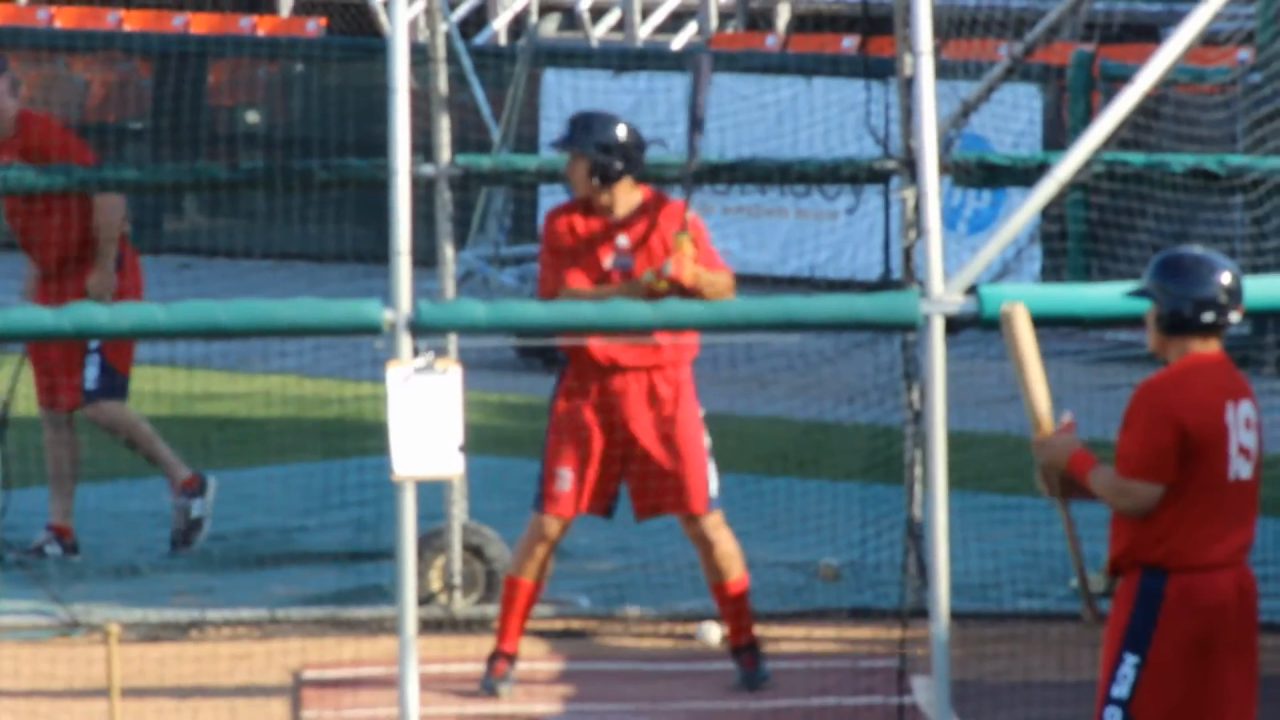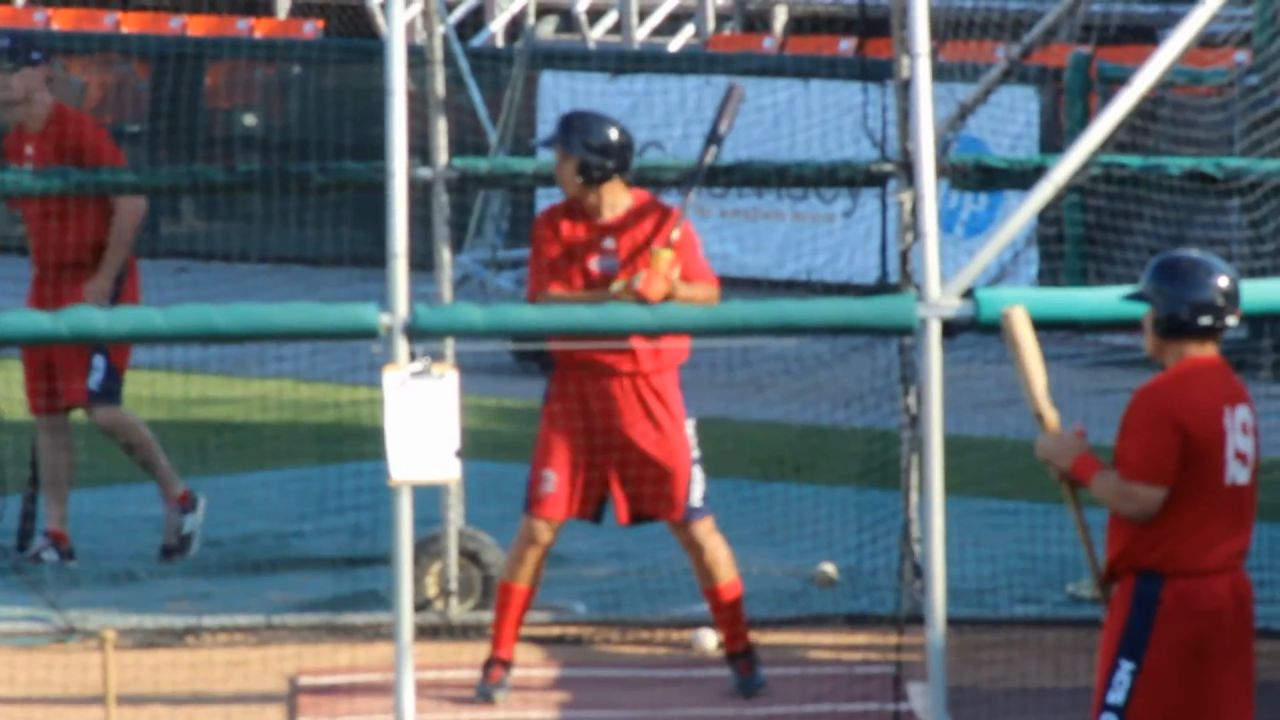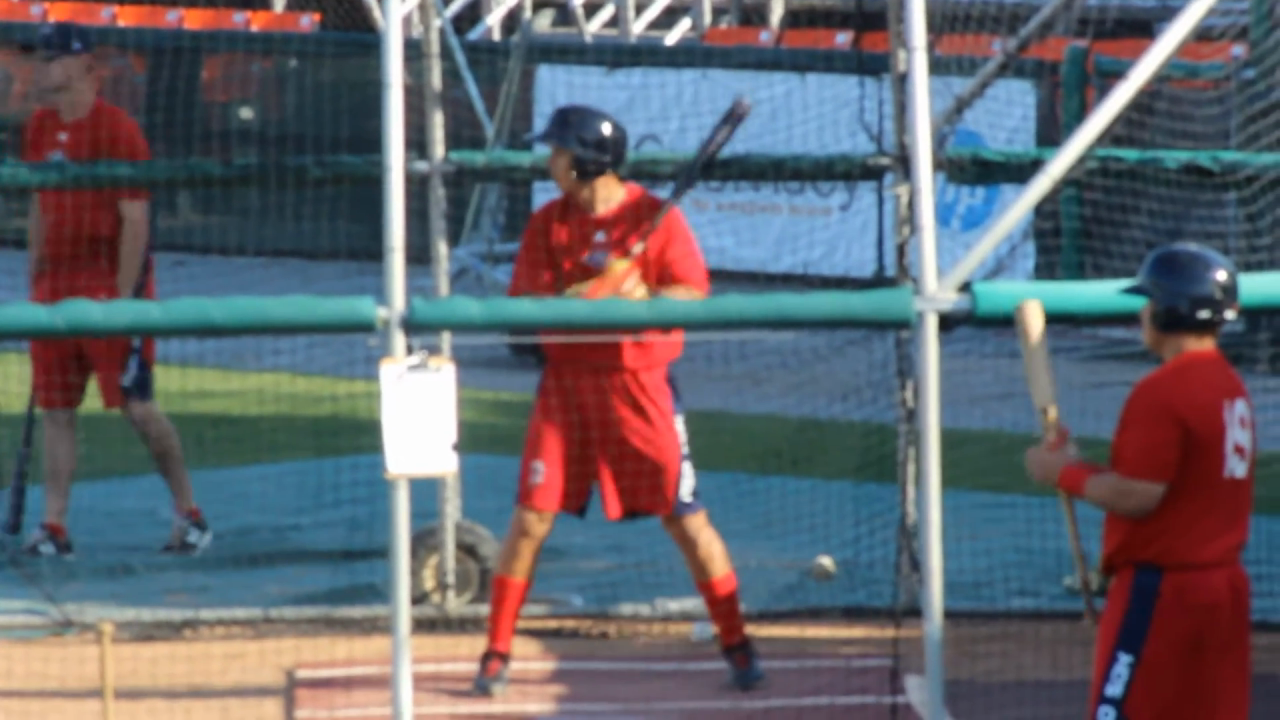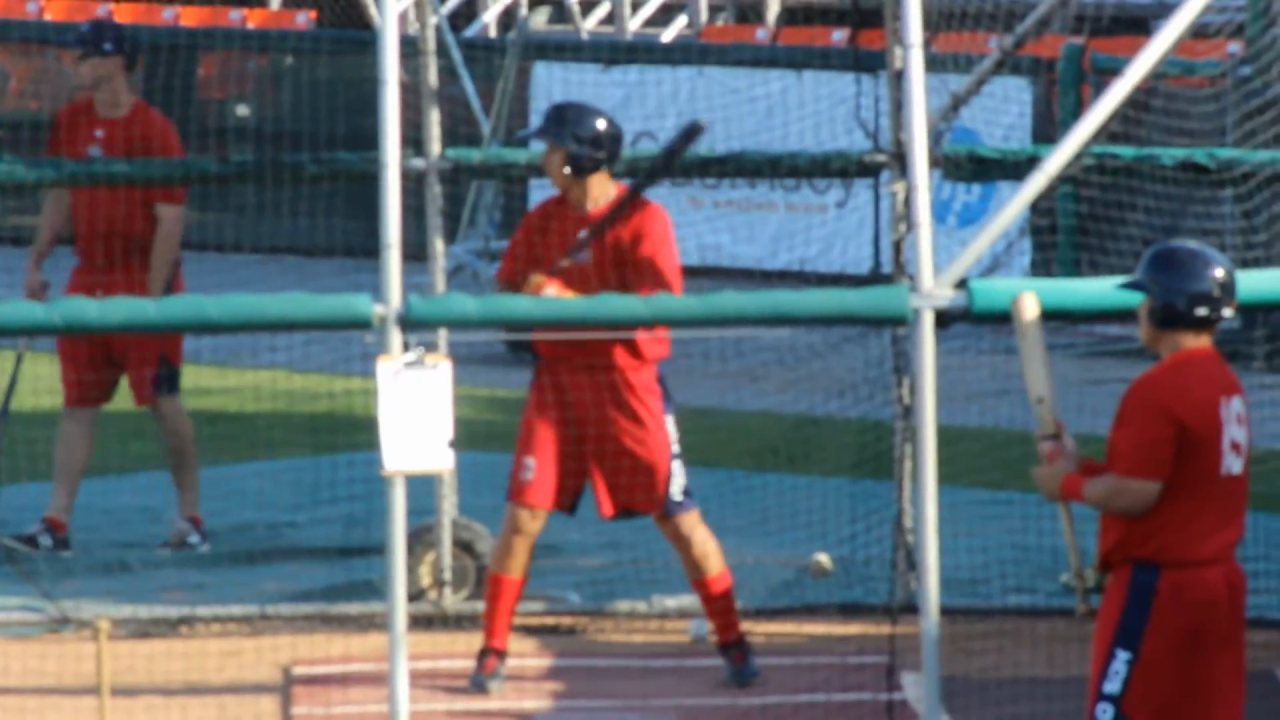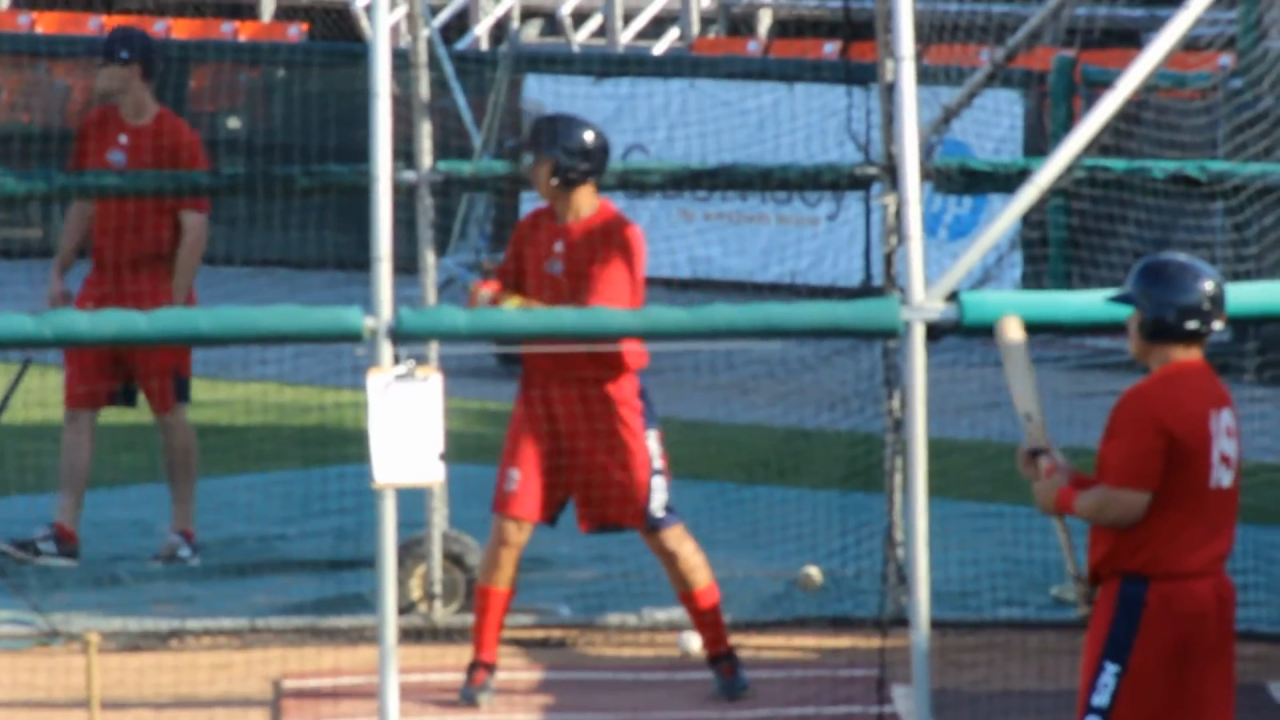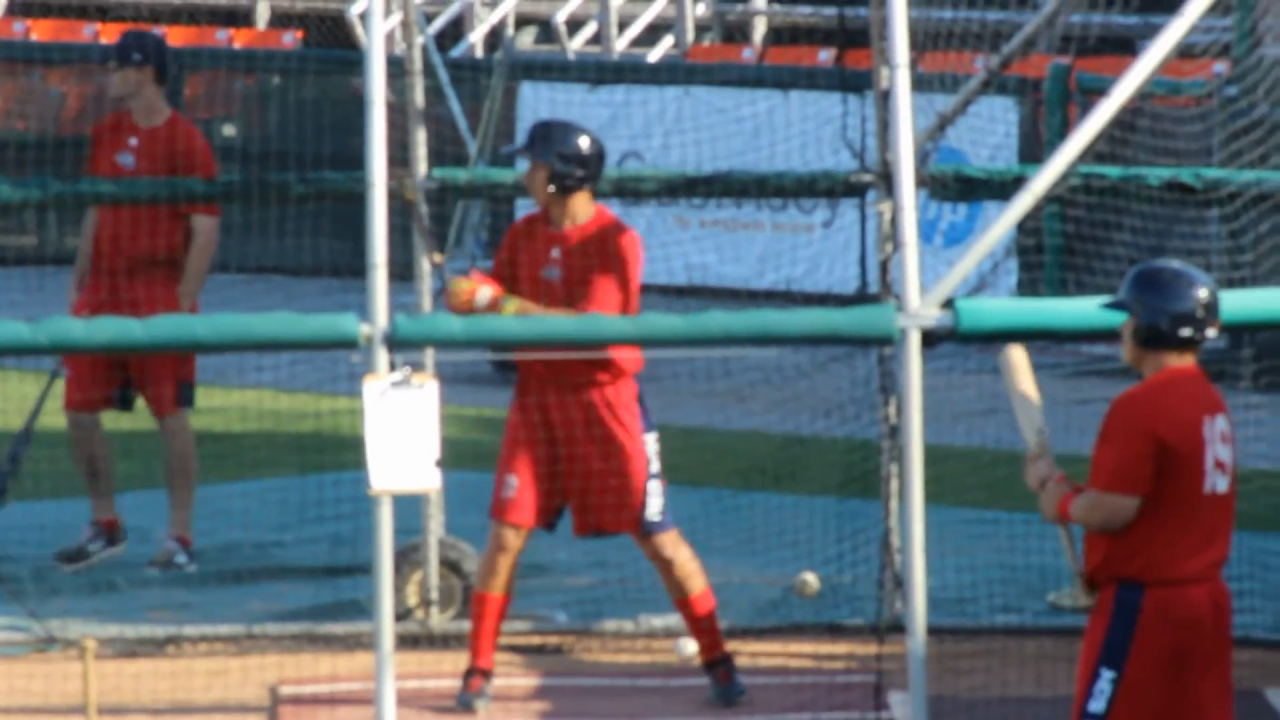
dt=0.2s
person 1, frame 1
left shoulder: (674, 216)
right shoulder: (562, 222)
left elbow: (723, 293)
right elbow: (567, 303)
left wrist: (688, 270)
right wrist: (645, 283)
left hip: (664, 384)
right hip: (589, 386)
left knee: (705, 519)
right knee: (548, 522)
left ankle: (745, 646)
right ankle: (504, 651)
person 1, frame 2
left shoulder: (663, 221)
right shoulder: (552, 225)
left elbow: (709, 296)
right elbow: (547, 306)
left wrist: (671, 287)
right wrist: (618, 294)
left hip: (650, 388)
right hip: (576, 388)
left knee: (694, 525)
right knee: (538, 527)
left ankle: (740, 652)
right ankle: (499, 658)
person 1, frame 3
left shoulder: (657, 216)
right shoulder: (548, 222)
left elbow: (698, 295)
right elbow: (522, 303)
left wrist: (642, 293)
right wrist: (575, 296)
left hip: (640, 384)
right hip: (567, 382)
left knee: (686, 519)
right knee: (530, 519)
left ankle: (736, 644)
right ankle: (497, 651)
person 1, frame 4
left shoulder: (644, 217)
right shoulder: (542, 219)
right elbow: (505, 292)
left wrist: (570, 299)
right wrist: (530, 293)
left hip: (628, 383)
right hip: (558, 380)
left knee: (679, 517)
right knee: (523, 517)
left ankle: (732, 641)
right ankle: (493, 648)
person 1, frame 5
left shoulder: (617, 234)
right shoulder: (533, 228)
right elbow: (508, 298)
left wrist: (512, 307)
right wrist: (490, 297)
left hip: (609, 395)
right hip: (542, 392)
left knee: (662, 530)
right knee: (508, 529)
left ankle: (721, 653)
right ankle: (482, 662)
person 1, frame 6
left shoulder: (614, 241)
right shoulder: (523, 233)
right elbow: (502, 303)
left wrist: (504, 304)
right wrist: (472, 298)
left hip: (605, 401)
right hip: (537, 398)
left knee: (657, 536)
right knee: (505, 534)
left ankle: (717, 659)
right ankle: (479, 668)
person 2, frame 1
left shoulder: (41, 133)
left elbow: (108, 193)
left wrist: (104, 267)
left hip: (96, 282)
right hip: (55, 282)
left knee: (98, 405)
right knee: (53, 412)
left ankle: (186, 484)
right ankle: (60, 532)
person 2, frame 2
left shoulder: (78, 129)
left elbow: (132, 202)
left wrist: (106, 277)
left hip: (98, 287)
right hip: (49, 287)
left knee: (101, 409)
right knee: (48, 415)
left ankle: (179, 498)
right ankle: (56, 536)
person 2, frame 3
left shoulder: (117, 128)
right shoulder: (35, 128)
left elbow: (136, 219)
left wrist: (123, 297)
right wrist: (36, 276)
left hip: (113, 283)
right hip: (57, 283)
left knee: (135, 406)
right knee: (55, 409)
left ankle: (191, 516)
right ankle: (54, 529)
person 2, frame 4
left shoulder: (156, 130)
right shoulder: (69, 121)
left elbow: (171, 220)
right elbow: (59, 195)
left wrist: (153, 297)
left hip: (144, 279)
right hip: (90, 277)
left knee: (163, 401)
right knee: (77, 404)
left ankle: (191, 520)
right ankle: (55, 524)
person 2, frame 5
left shoulder: (179, 138)
right shoulder: (94, 128)
left elbow: (195, 228)
right elbow: (84, 204)
left wrist: (176, 305)
right wrist: (59, 272)
left hip: (158, 289)
right hip: (102, 286)
left knee: (171, 413)
right knee: (78, 409)
left ankle: (184, 534)
right ankle: (63, 533)
person 2, frame 6
left shoulder: (187, 142)
right shoulder: (105, 133)
left elbow: (206, 231)
right elbow: (96, 212)
left wrist: (182, 305)
right wrist: (78, 282)
left hip: (159, 294)
right hip: (104, 290)
left knee: (172, 417)
right knee: (79, 408)
left ankle: (180, 541)
right ankle: (104, 526)
person 3, frame 1
left shoulder: (1164, 392)
right shoulder: (1238, 387)
left elbow: (1135, 496)
left wrist: (1072, 458)
right wrist: (1080, 484)
left hip: (1167, 589)
right hip: (1230, 585)
person 3, frame 2
left shoulder: (1162, 396)
right shoulder: (1234, 392)
left elbow: (1138, 501)
left wrist: (1077, 460)
right wrist: (1086, 469)
left hip: (1163, 594)
right hip: (1226, 591)
person 3, frame 3
left shoulder: (1161, 390)
right shoulder: (1230, 385)
left elbow: (1136, 496)
left wrist: (1064, 474)
right wrist: (1082, 468)
left hip: (1161, 587)
right hip: (1222, 583)
person 3, frame 4
left shoulder: (1159, 387)
right shoulder: (1225, 382)
left elbow: (1134, 494)
left wrist: (1067, 483)
right wrist: (1080, 465)
left hip: (1157, 584)
right hip: (1217, 580)
person 3, frame 5
left shoulder: (1148, 400)
right shoulder: (1215, 395)
left elbow: (1122, 507)
left wrist: (1062, 497)
right wrist: (1070, 478)
left hip: (1146, 598)
right hip: (1207, 593)
person 3, frame 6
left shoulder: (1141, 405)
right shoulder: (1210, 401)
left elbow: (1111, 512)
left wrist: (1063, 504)
right wrist: (1062, 486)
left hip: (1142, 604)
right hip: (1204, 598)
